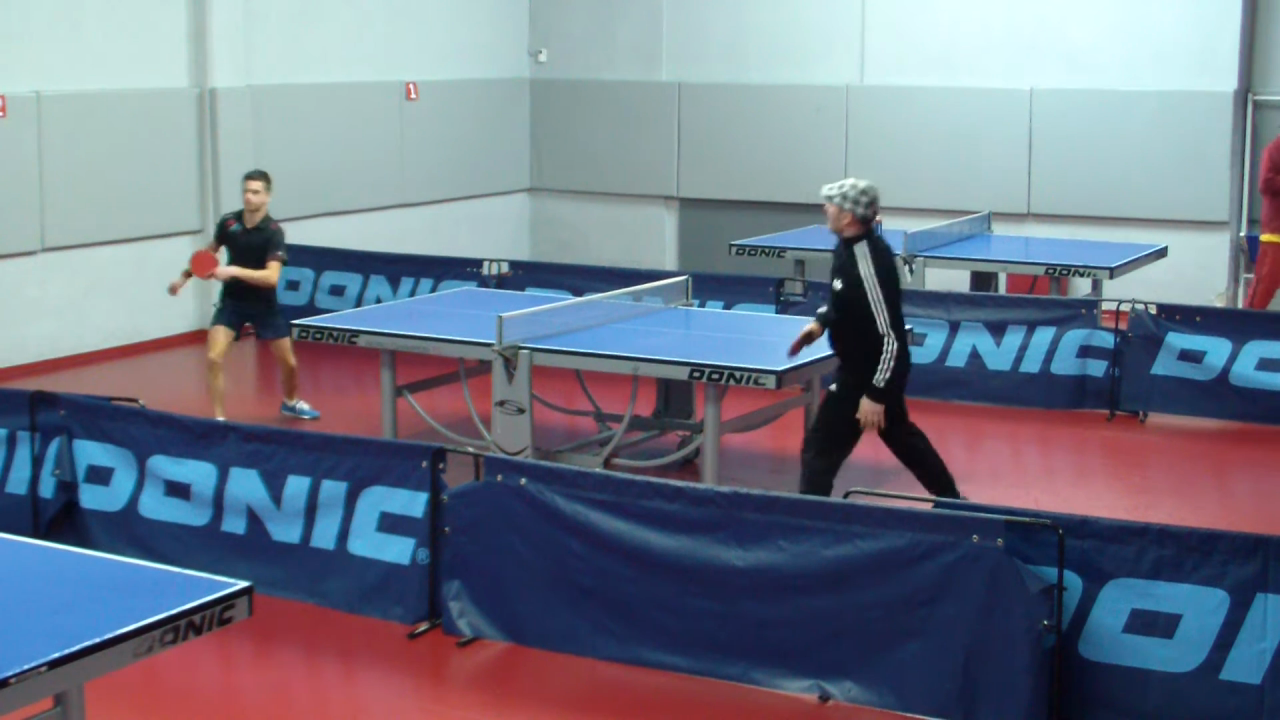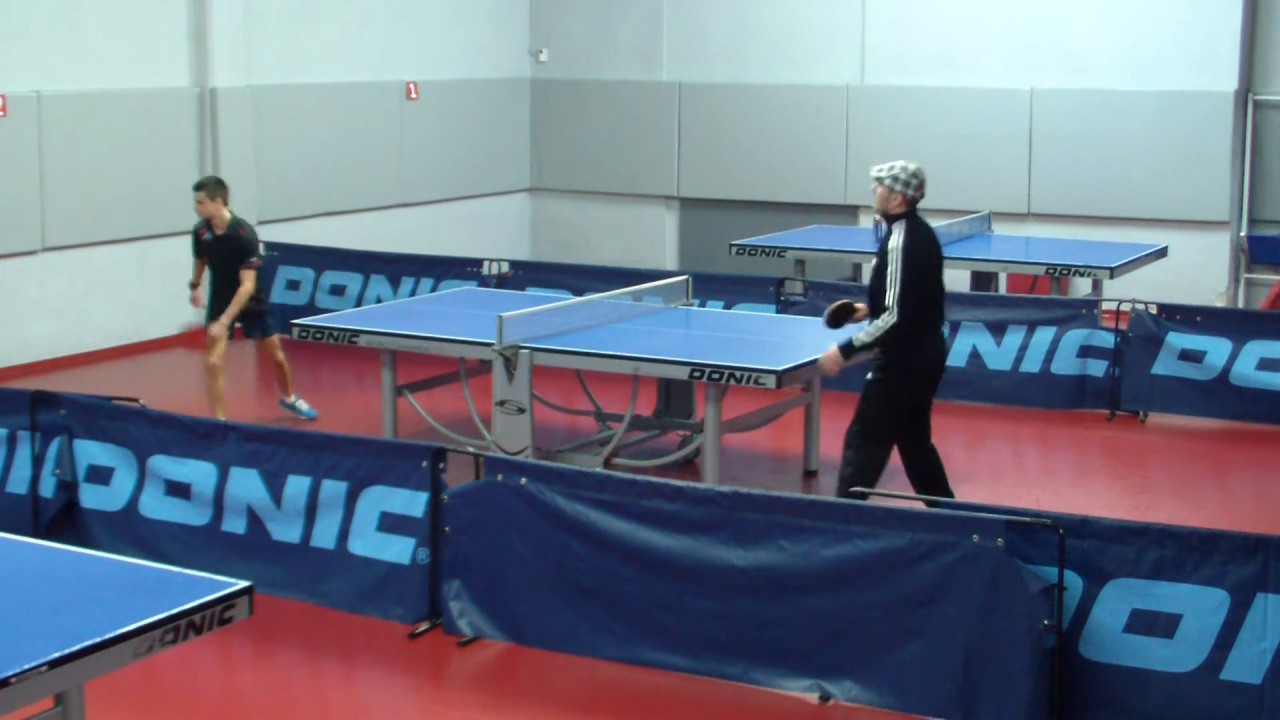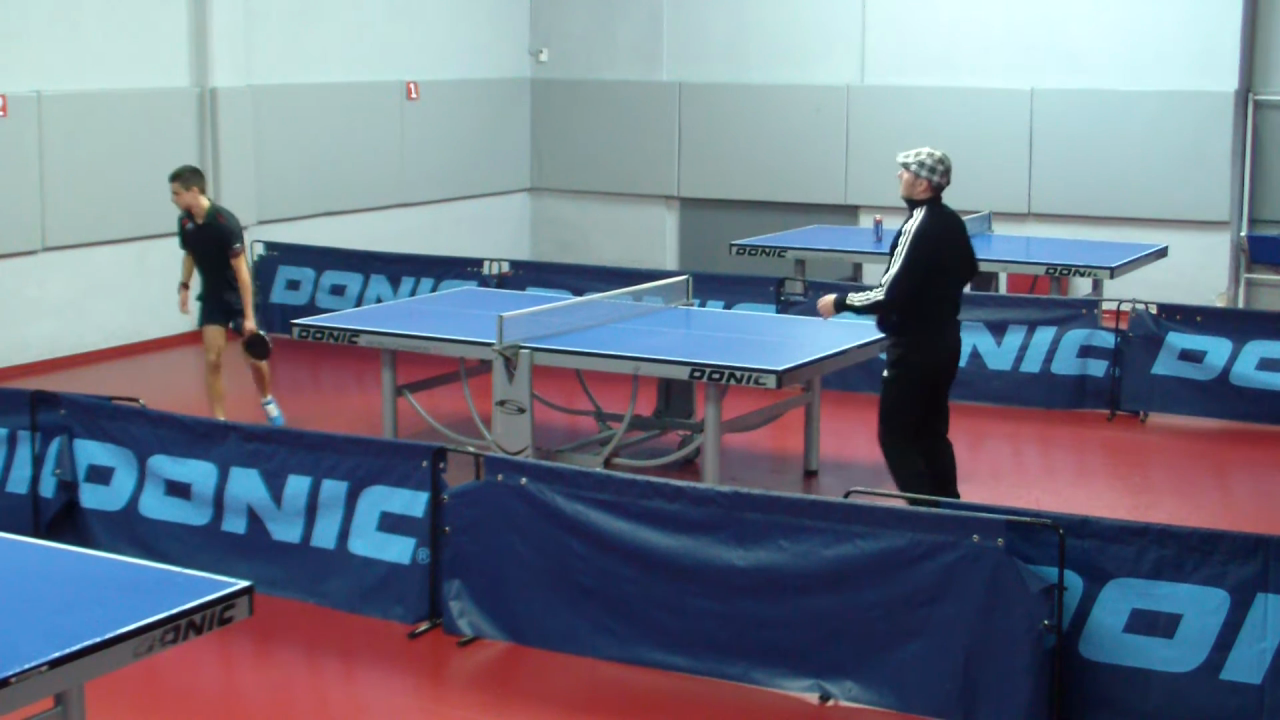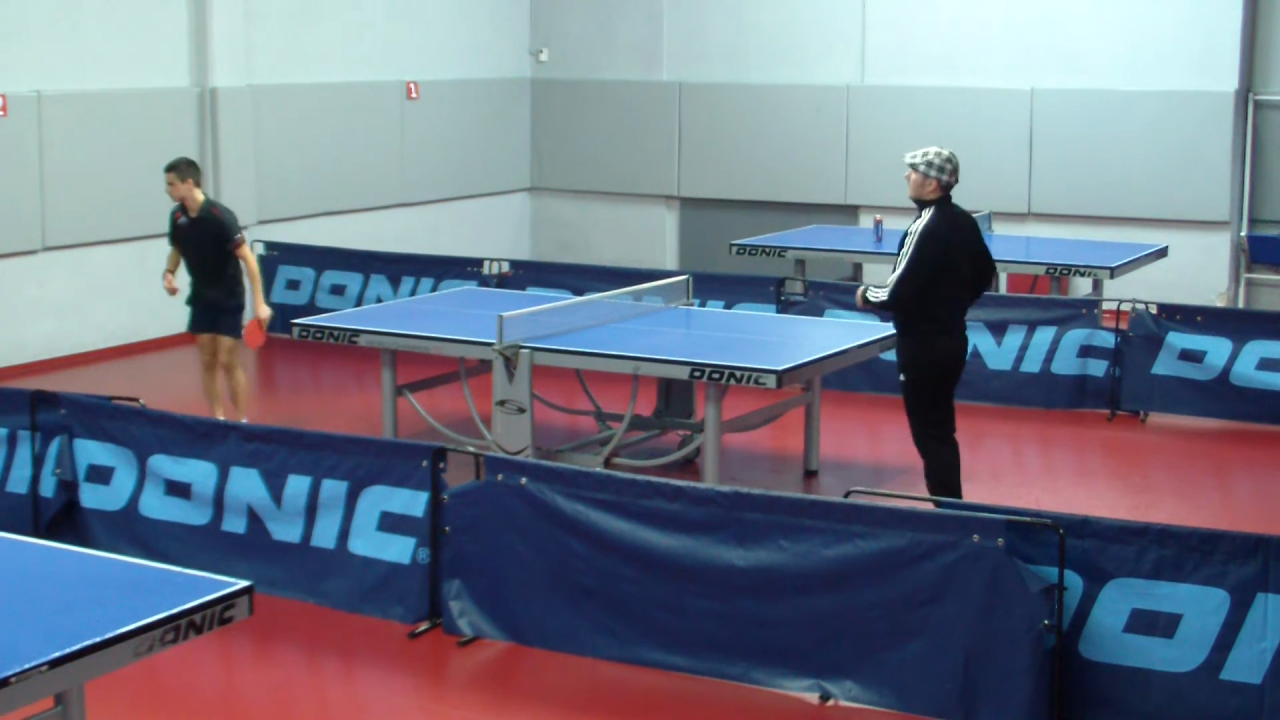
dt=0.2s
person 1, frame 1
left shoulder: (866, 264)
right shoulder: (849, 245)
left elbow: (889, 339)
left wrist: (874, 394)
right wrist: (821, 321)
left hip: (866, 371)
right hip: (875, 364)
left knee: (821, 450)
right knee: (901, 433)
right ankle: (951, 501)
person 1, frame 2
left shoulder: (900, 242)
right shoulder: (920, 232)
left elbow: (894, 317)
left wrist: (845, 349)
right wrist: (869, 307)
left hip: (903, 357)
right hip: (928, 350)
left knee: (862, 442)
right knee: (914, 438)
person 1, frame 3
left shoulder: (918, 228)
right shoulder: (952, 222)
left elbow: (889, 295)
right elbow: (967, 272)
left wrist: (838, 302)
left hip: (914, 348)
right hip: (946, 341)
left knee: (897, 437)
right knee: (932, 433)
person 1, frame 4
left shoulder: (925, 229)
right shoulder: (963, 222)
left elbow: (894, 295)
right elbow: (984, 275)
left wrist: (867, 294)
left hip: (925, 347)
right hip: (951, 340)
left knee: (931, 435)
right knee: (939, 431)
person 2, frame 1
left shoulder: (274, 232)
right shoulder: (229, 222)
left elbow: (272, 278)
right elbow: (212, 248)
left wrist: (234, 271)
right wrist: (185, 275)
left hip: (263, 305)
right hip: (231, 301)
left knee: (289, 362)
right knee: (214, 358)
left ankle: (291, 402)
right ankle: (218, 419)
person 2, frame 2
left shoulder: (245, 235)
right shoulder: (200, 231)
left elbow: (247, 286)
left wrist: (223, 322)
right wrist: (194, 286)
left hip: (251, 303)
right hip: (219, 300)
left knee: (276, 357)
right knee: (213, 363)
left ankle: (289, 399)
right ankle: (219, 421)
person 2, frame 3
left shoulder: (226, 223)
right shoulder: (185, 221)
left elbow: (241, 270)
left wrist: (249, 315)
right wrist: (184, 286)
left hip: (238, 296)
right hip: (212, 296)
left knee: (252, 359)
right knee: (212, 360)
left ankle: (267, 401)
right ankle: (219, 420)
person 2, frame 4
left shoulder: (221, 217)
right shoulder: (177, 216)
left elbow: (247, 259)
right elbow: (176, 250)
left wrist: (260, 303)
right wrist: (169, 272)
left hip: (228, 298)
right hip: (200, 298)
left knee: (228, 362)
right knee: (207, 363)
left ankle: (241, 422)
right ankle: (218, 421)
